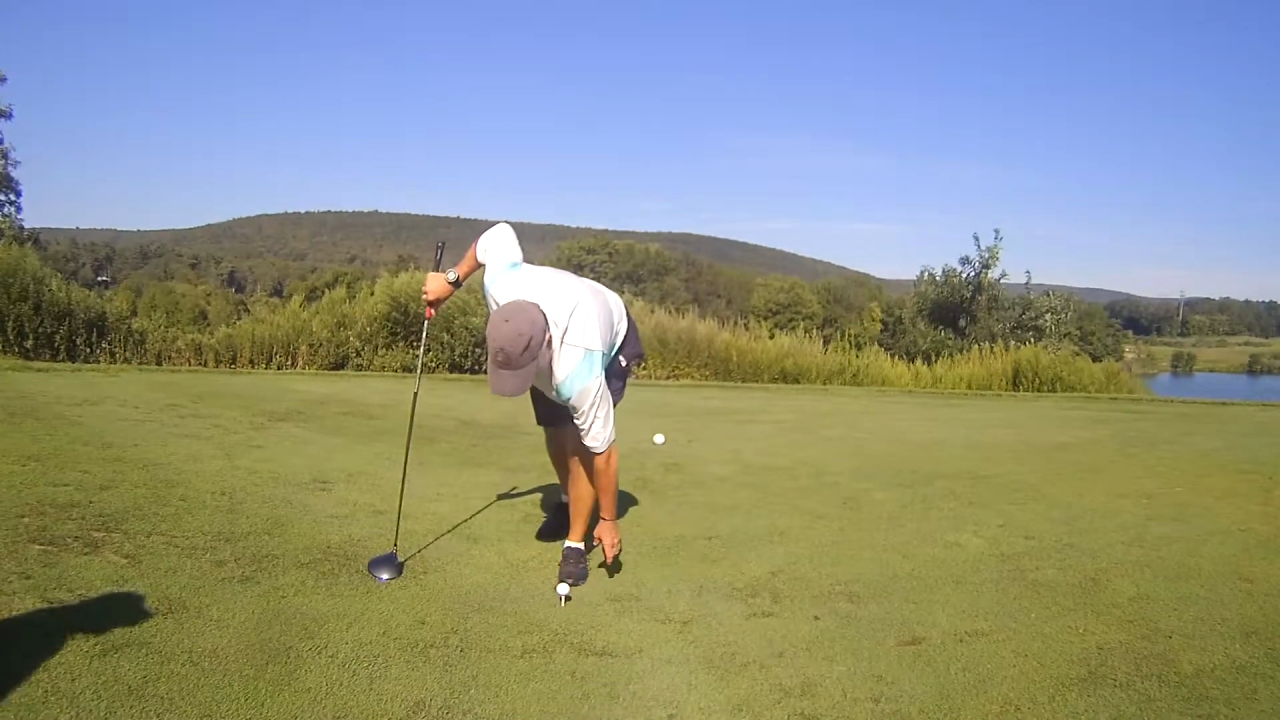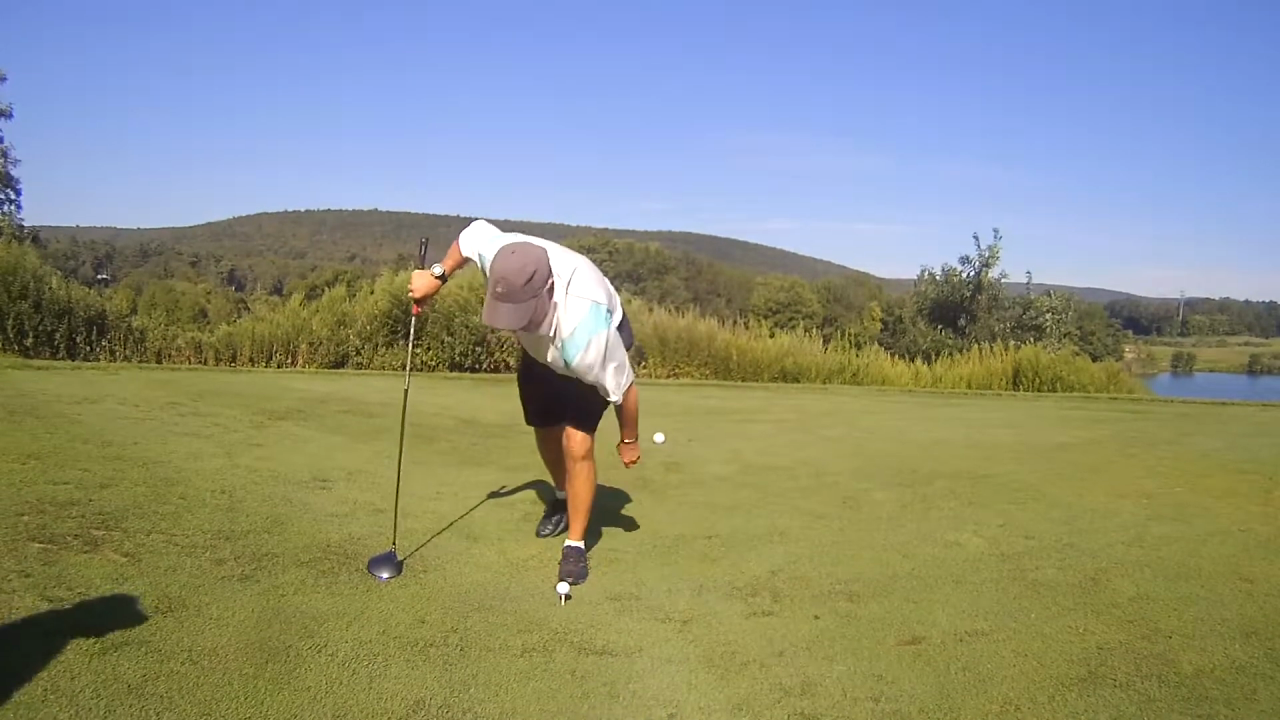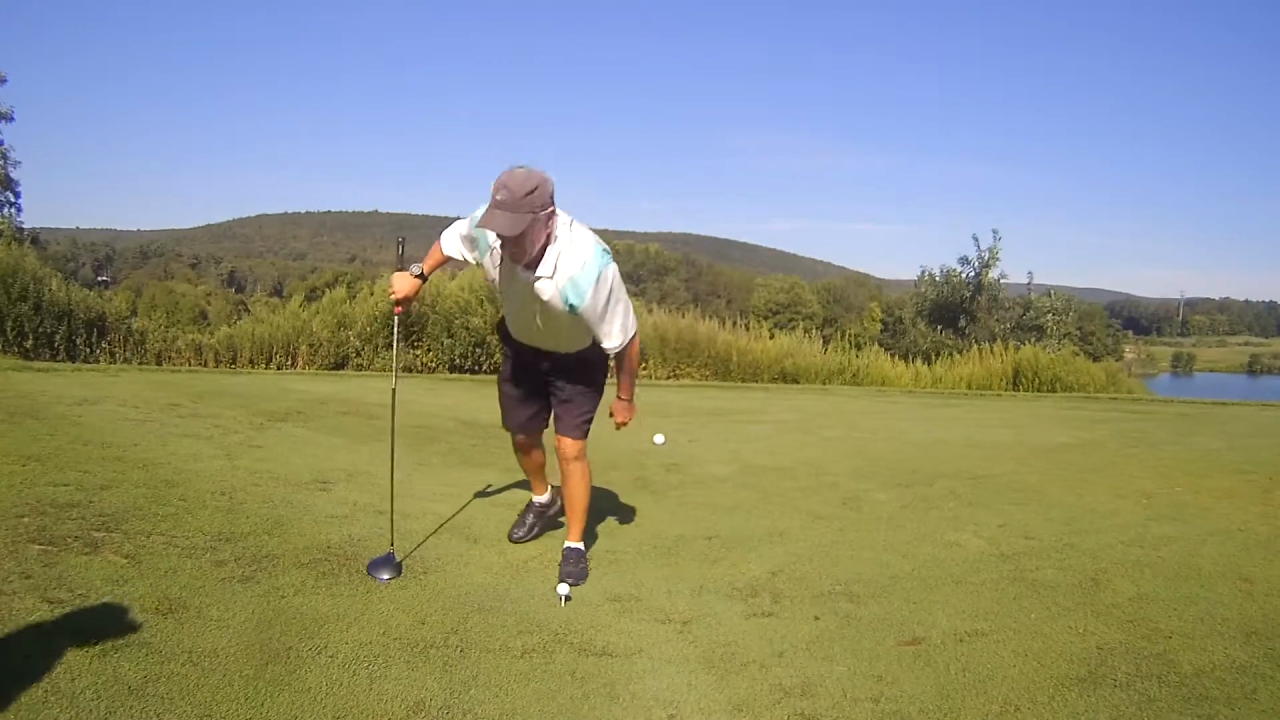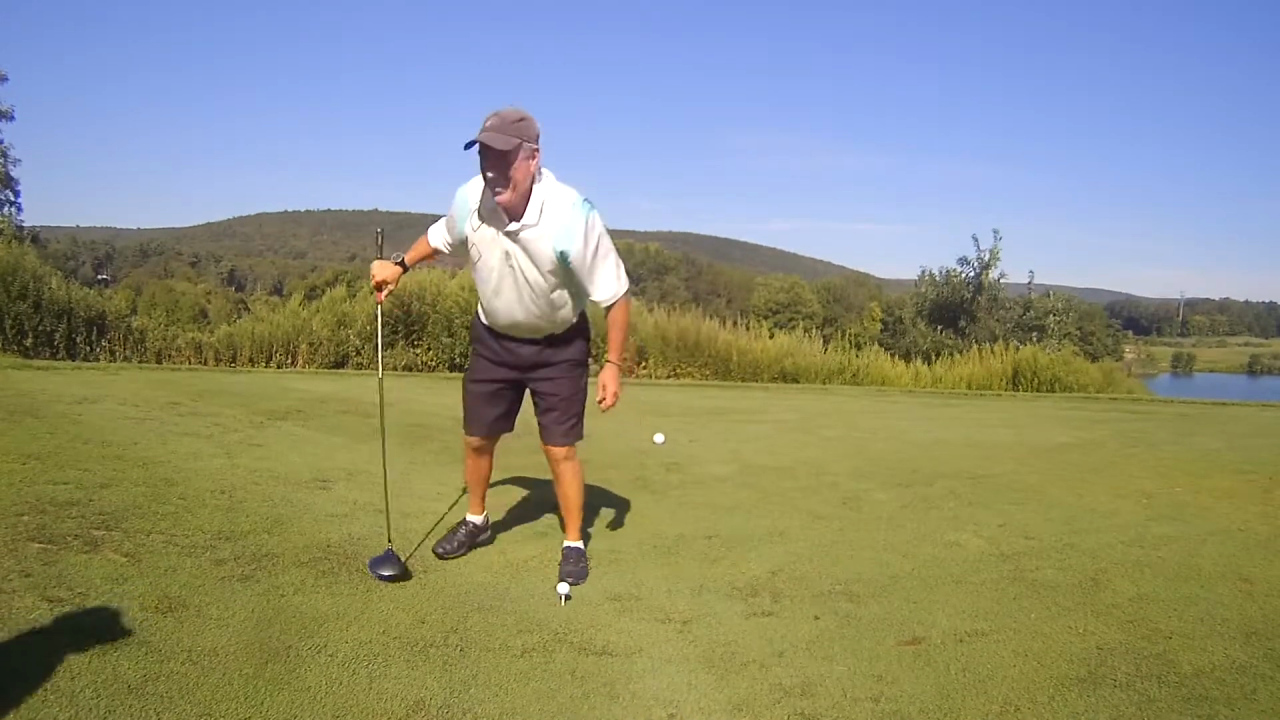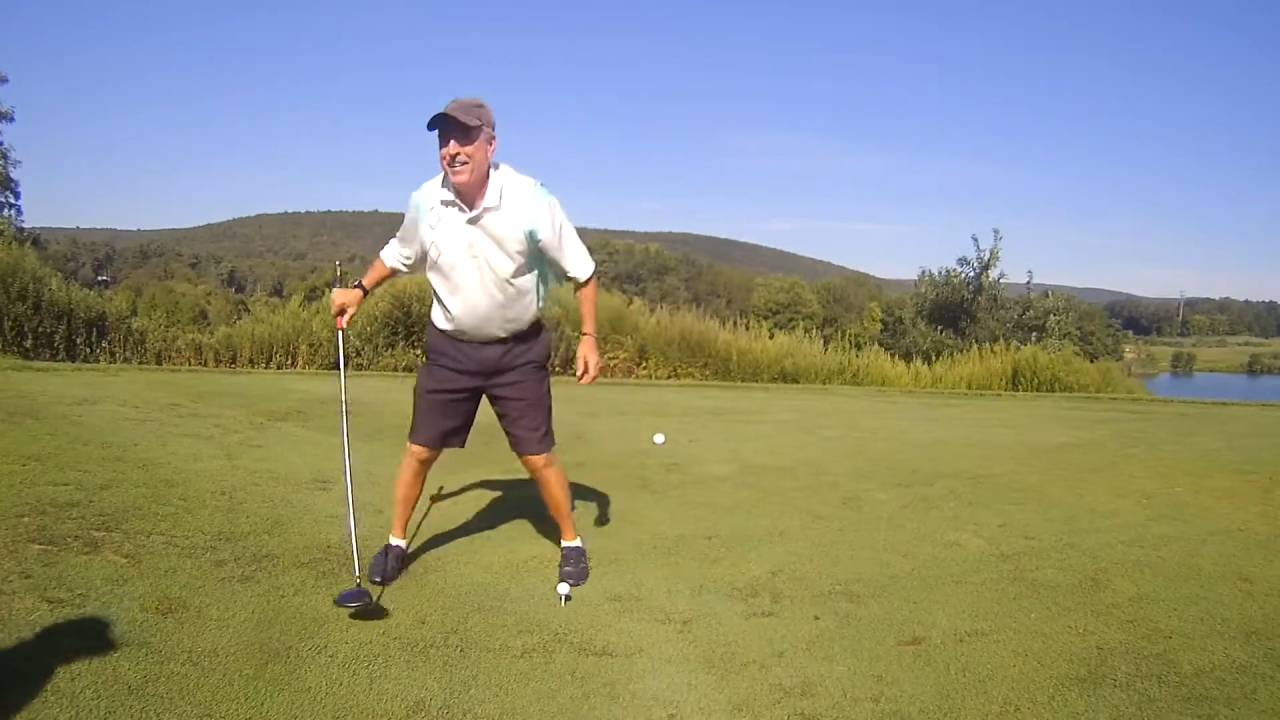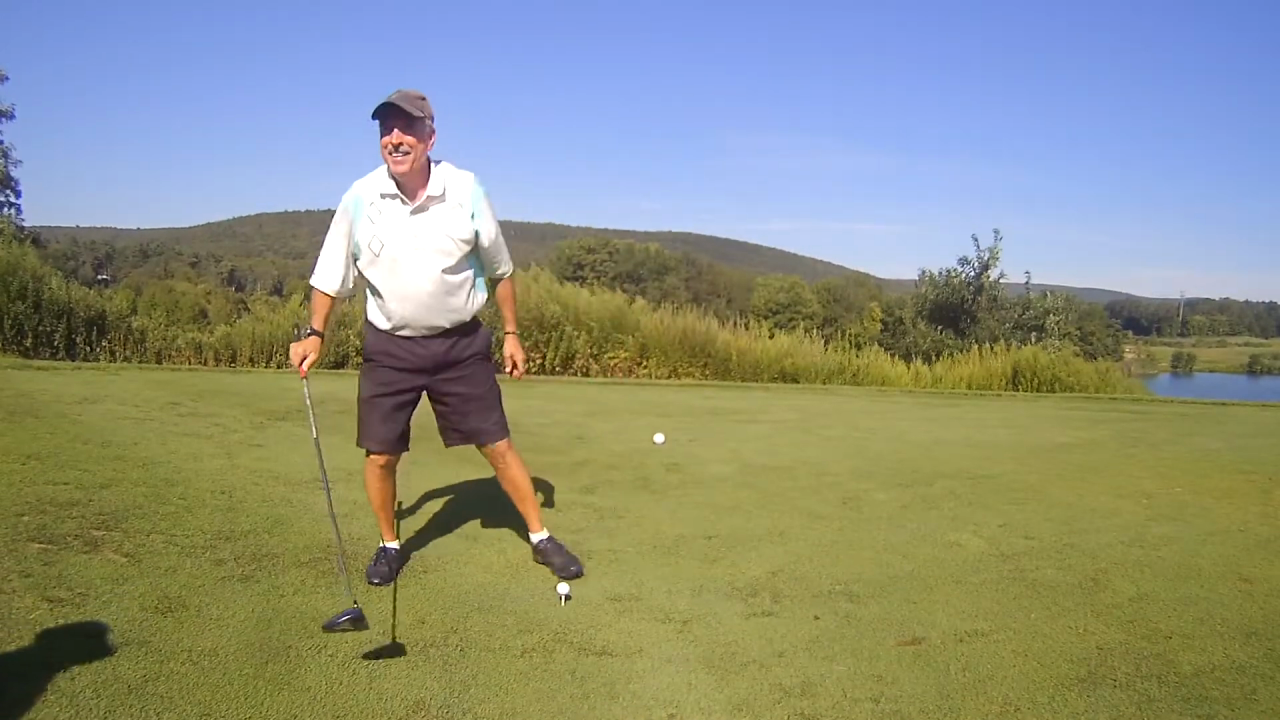
dt=0.2s
person 1, frame 1
left shoulder: (579, 371)
right shoulder: (503, 288)
left elbow: (602, 452)
right elbow: (497, 234)
left wrist: (609, 522)
right wrist: (452, 280)
left hip: (610, 348)
right hip: (551, 349)
left knee: (579, 447)
right knee: (555, 433)
left ankle: (576, 545)
right ankle: (568, 502)
person 1, frame 2
left shoulder: (586, 325)
right shoulder: (502, 257)
left elbow: (623, 389)
right elbow: (475, 231)
left wrist: (628, 440)
right wrist: (436, 276)
left hip: (590, 359)
right hip: (540, 350)
left knee: (577, 444)
right knee: (545, 432)
left ankle: (575, 546)
right ankle: (564, 500)
person 1, frame 3
left shoulder: (587, 263)
right shoulder: (488, 228)
left elbow: (624, 339)
right elbow: (452, 241)
left wrist: (624, 397)
right wrist: (416, 277)
left hip: (579, 356)
right hip: (521, 345)
left knee: (570, 449)
right knee: (522, 436)
left ankle: (575, 547)
right ankle: (541, 498)
person 1, frame 4
left shoulder: (572, 214)
right shoulder: (469, 200)
left elbow: (615, 292)
right elbow: (441, 237)
left wrist: (612, 362)
right wrist: (398, 266)
left hip: (558, 346)
right hip: (494, 340)
left knee: (560, 451)
right knee: (476, 438)
left ankle: (574, 543)
right ankle: (474, 520)
person 1, frame 5
left shoulder: (529, 200)
right shoulder: (425, 201)
left elbow: (581, 271)
right elbow: (399, 252)
left wrist: (588, 338)
right wrist: (358, 290)
left hip: (517, 349)
right hip: (450, 347)
left knee: (538, 456)
right knee: (420, 451)
left ankle: (571, 544)
right ankle: (396, 542)
person 1, frame 6
left shoulder: (467, 192)
right shoulder: (359, 200)
left elbow: (499, 268)
right elbow: (332, 276)
left wrist: (510, 332)
right wrist: (314, 334)
left hip: (461, 343)
right hip: (390, 346)
left knee: (497, 446)
right knee: (379, 454)
left ankle: (540, 538)
right ankle: (390, 543)
